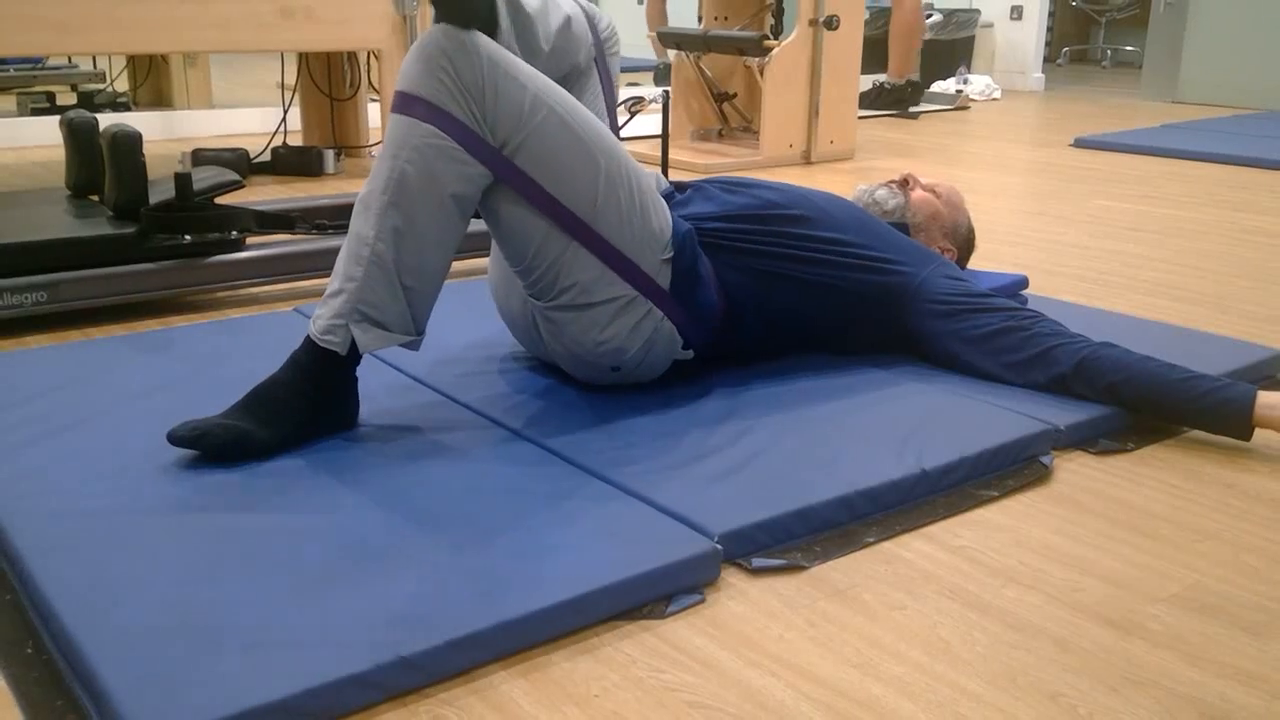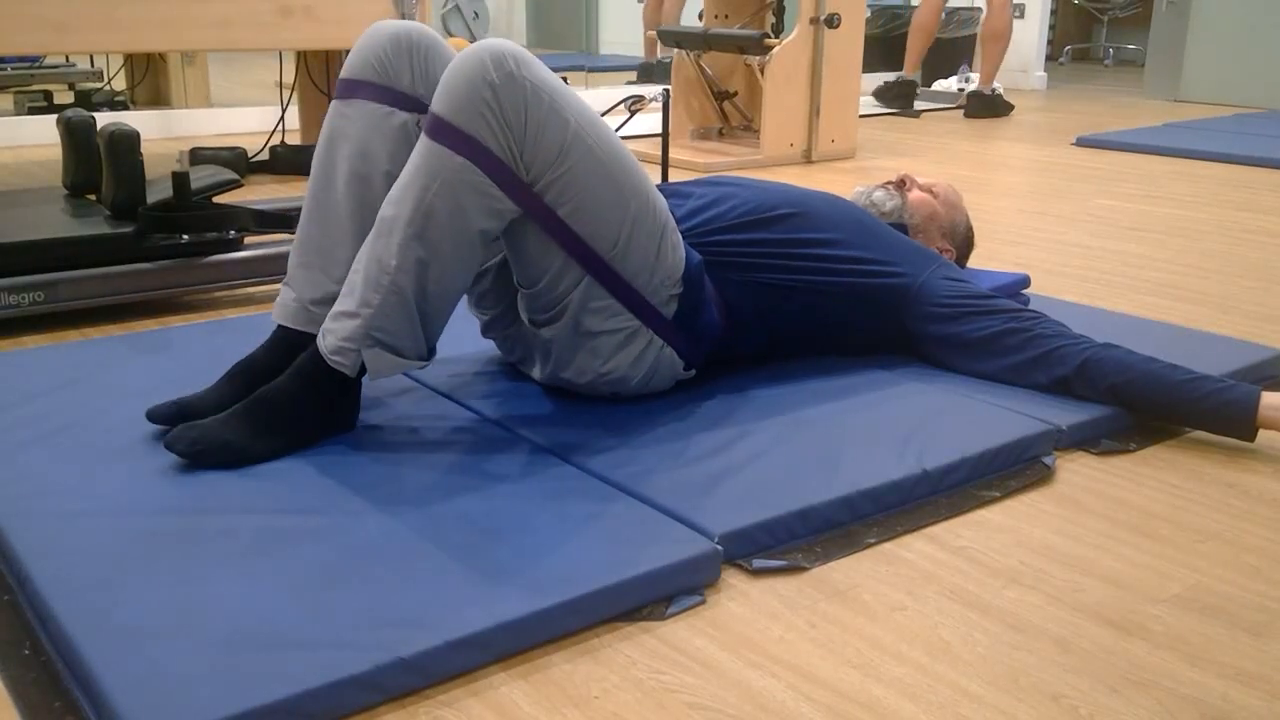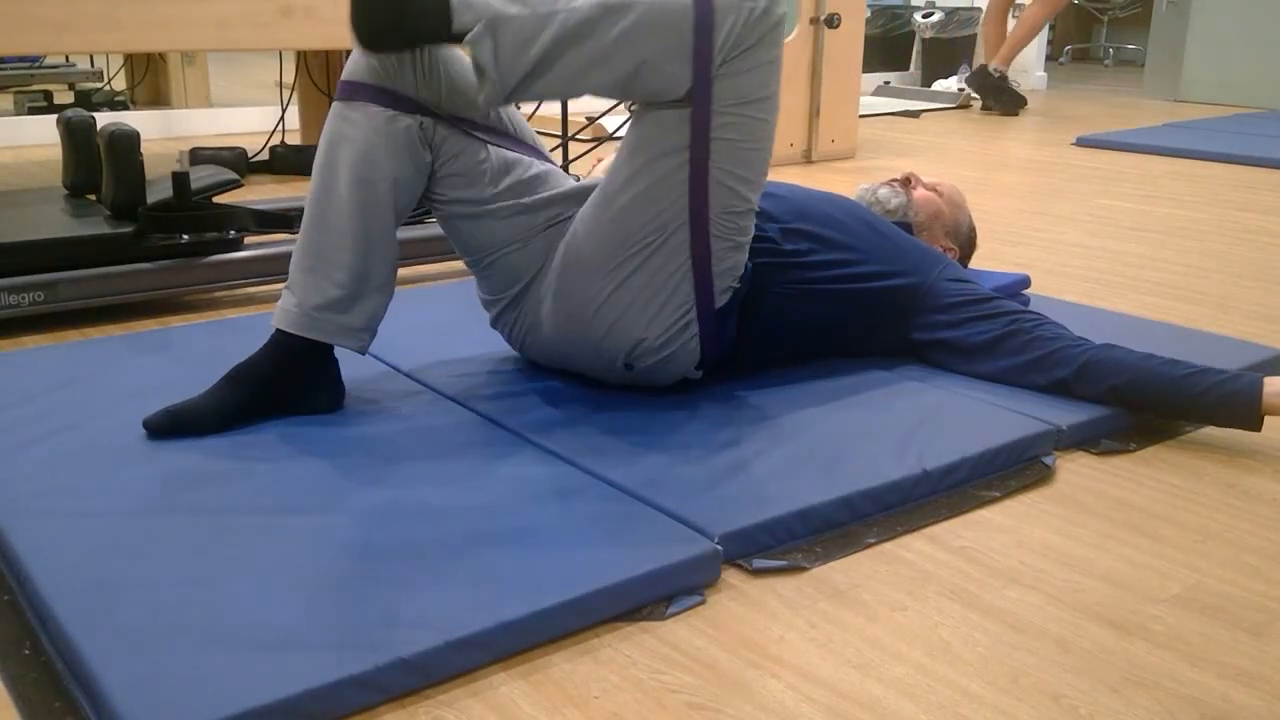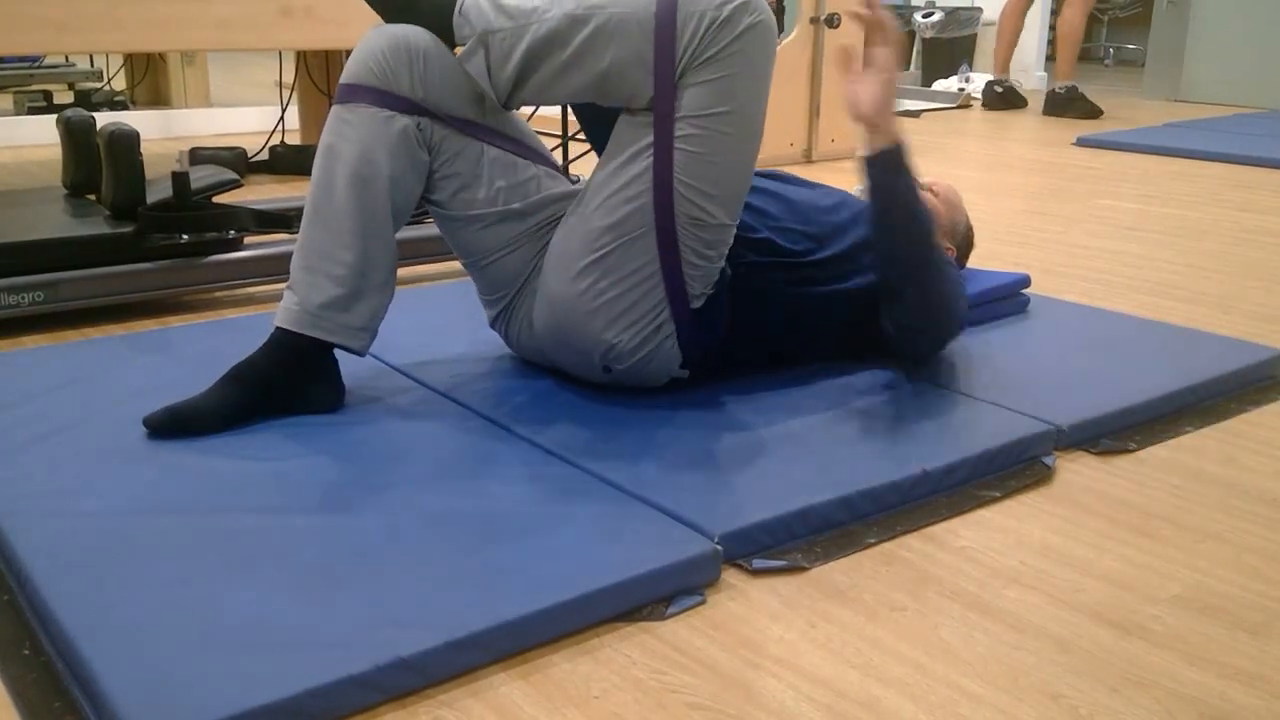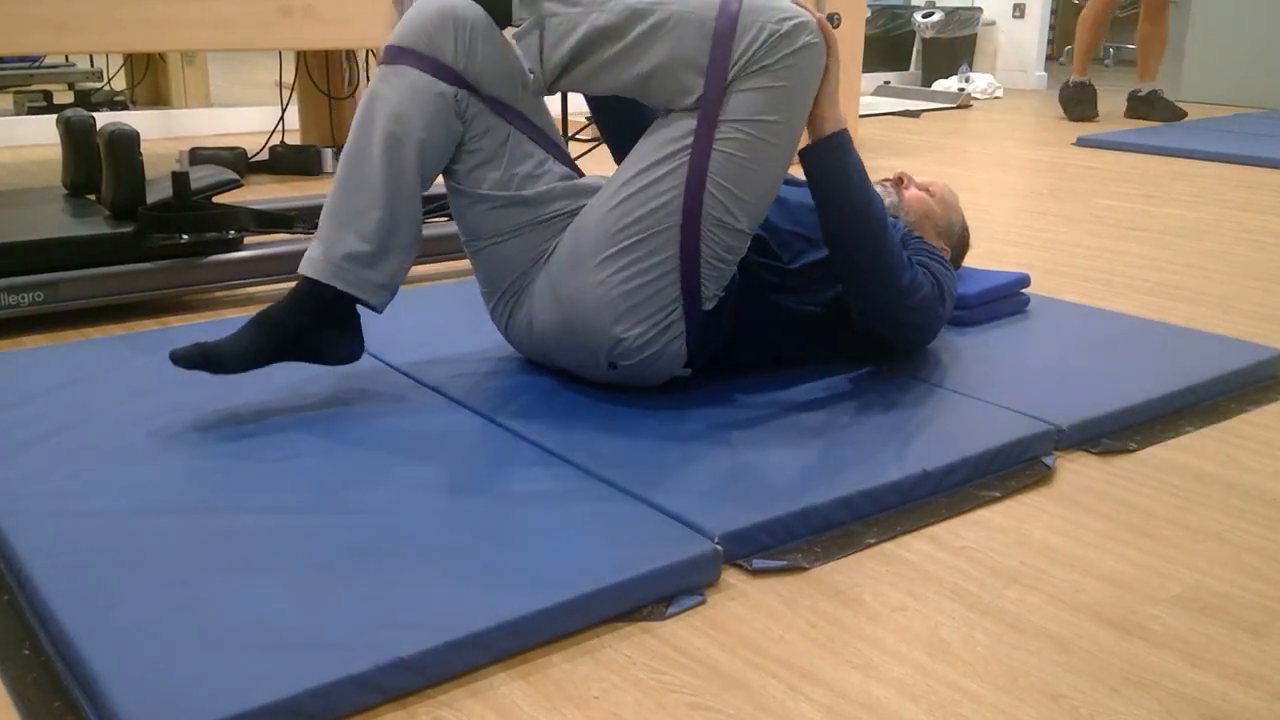
dt=1s
person 1, frame 1
left shoulder: (914, 281)
right shoulder: (827, 224)
left elbow: (1066, 354)
right elbow: (698, 203)
left hip: (633, 293)
right hip: (549, 288)
left ankle: (328, 369)
person 1, frame 2
left shoulder: (913, 281)
right shoulder: (819, 225)
left elbow: (1071, 356)
right elbow: (616, 195)
left hip: (635, 318)
right hip: (536, 288)
left knee: (495, 73)
right knee: (396, 50)
left ankle: (333, 378)
right ankle: (303, 334)
person 1, frame 3
left shoulder: (920, 281)
right shoulder: (835, 222)
left elbow: (1069, 358)
right wrist: (603, 160)
left hip: (646, 311)
right hip: (553, 278)
right ankle: (302, 354)
person 1, frame 4
left shoulder: (897, 271)
right shoulder: (805, 209)
left elbow: (929, 323)
right elbow: (622, 156)
left wrist: (883, 135)
left hip: (631, 312)
right hip: (542, 279)
right ankle: (302, 353)
person 1, frame 5
left shoulder: (916, 277)
right shoulder: (806, 210)
left elbow: (885, 301)
right elbow: (654, 169)
left wrist: (824, 121)
left hip: (628, 309)
right hip: (541, 276)
right ankle: (325, 305)
